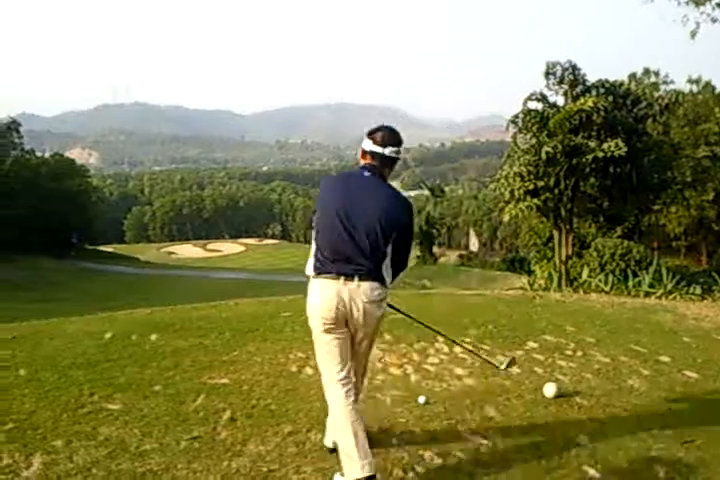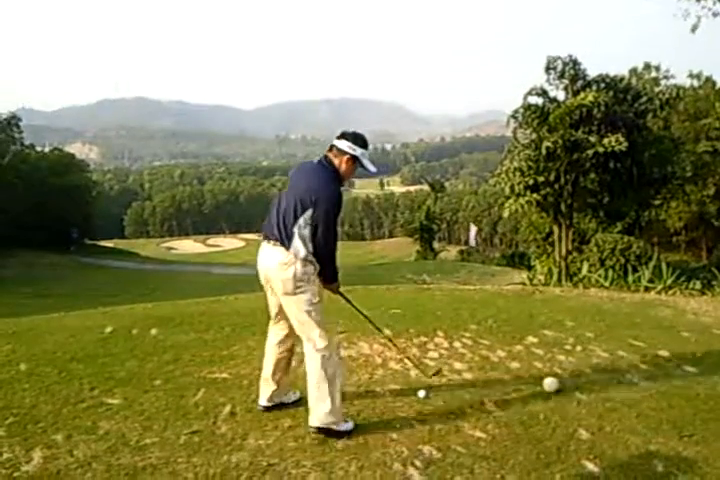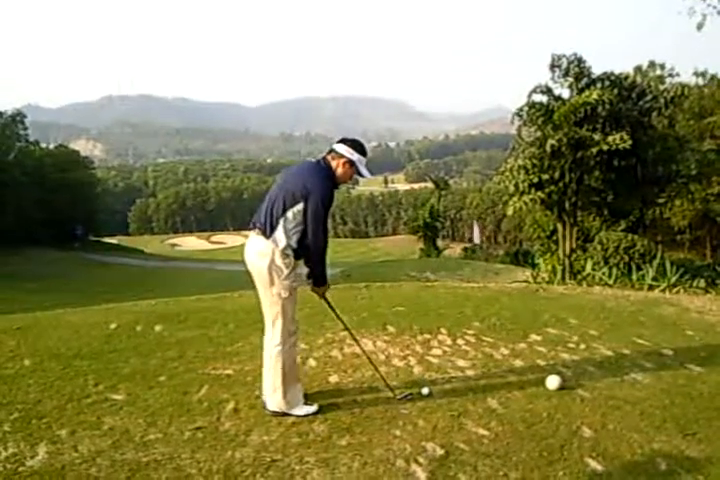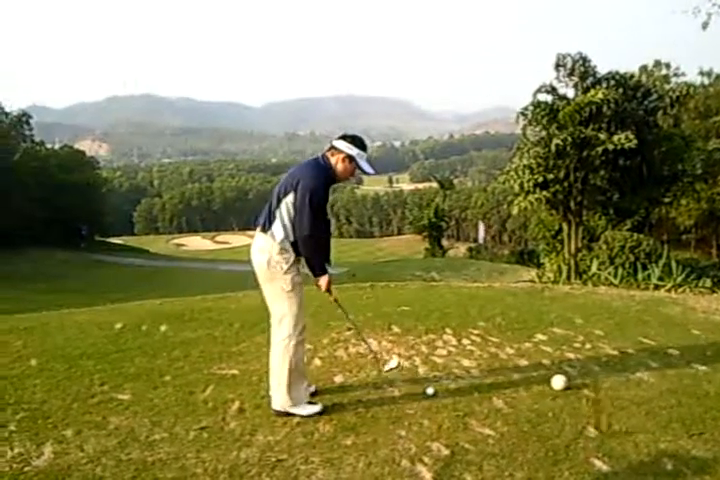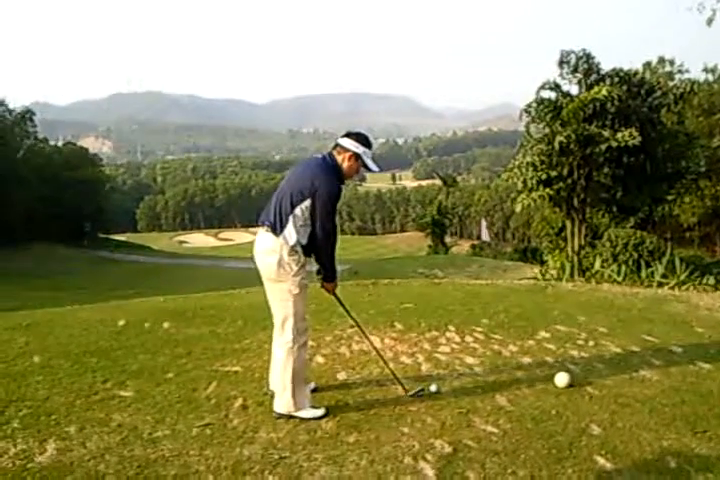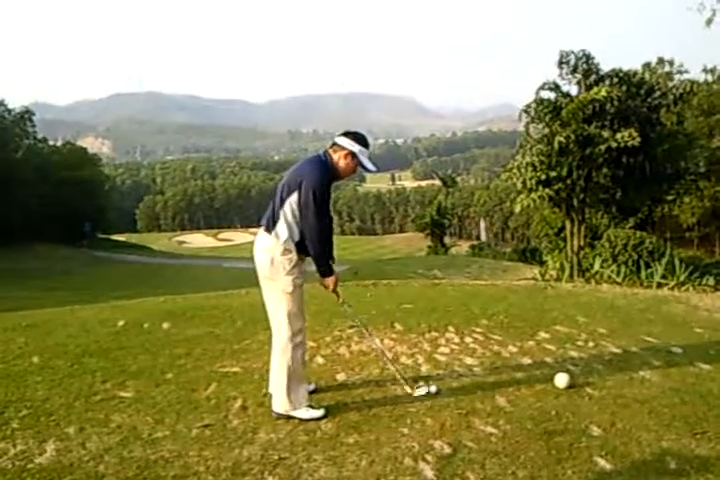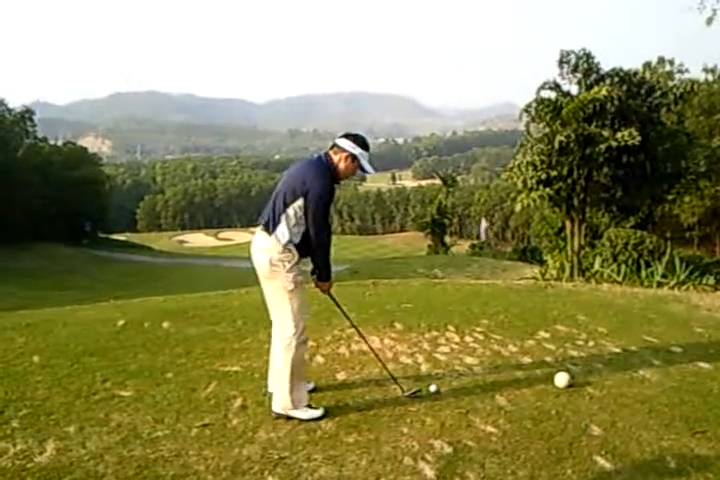
dt=0.7s
person 1, frame 1
left shoulder: (328, 186)
right shoulder: (399, 205)
right elbow: (400, 260)
left hip: (325, 290)
right hip: (369, 293)
left knee: (337, 382)
right knee: (354, 375)
right ankle: (339, 434)
person 1, frame 2
left shoulder: (305, 170)
right shoulder: (329, 189)
right elbow: (324, 240)
left wrist: (321, 272)
right wrist: (331, 277)
left hip: (269, 255)
right hip: (290, 264)
left knee: (281, 329)
right knee: (318, 341)
left ankle: (271, 394)
right ankle: (325, 417)
person 1, frame 3
left shoulder: (304, 169)
right shoulder: (320, 186)
right elbow: (316, 238)
left wrist: (308, 269)
right wrist: (320, 279)
left hip: (259, 246)
right hip: (273, 255)
left knee: (278, 327)
right knee: (283, 331)
left ankle: (273, 391)
right ankle: (283, 400)
person 1, frame 4
left shoulder: (315, 173)
right shoulder: (313, 178)
left elbow: (319, 227)
right elbow: (305, 231)
left wrist: (323, 267)
right wrist: (319, 272)
left hip: (276, 250)
right hip: (275, 253)
left knee: (286, 323)
right knee: (291, 326)
left ankle: (286, 384)
right ankle: (287, 399)
person 1, frame 5
left shoulder: (313, 166)
right shoulder: (327, 182)
right elbow: (324, 232)
left wrist: (324, 269)
right wrist: (329, 275)
left hip: (269, 243)
right hip: (282, 252)
left knee: (287, 323)
right knee: (293, 330)
left ankle: (282, 382)
right ankle: (289, 403)
person 1, frame 6
left shoulder: (315, 169)
right shoulder: (316, 175)
left elbow: (321, 224)
right elbow: (313, 228)
left wrist: (328, 264)
right wrist: (326, 271)
left hip: (281, 250)
right hip: (279, 253)
left knee: (290, 324)
right knee: (289, 329)
left ankle: (284, 383)
right ankle: (288, 402)
person 1, frame 7
left shoulder: (310, 167)
right shoulder: (321, 180)
right elbow: (318, 231)
left wrist: (318, 268)
right wrist: (324, 274)
left hip: (272, 246)
right hip: (278, 252)
left knee: (285, 322)
right knee: (293, 327)
left ankle: (281, 382)
right ankle: (288, 402)
